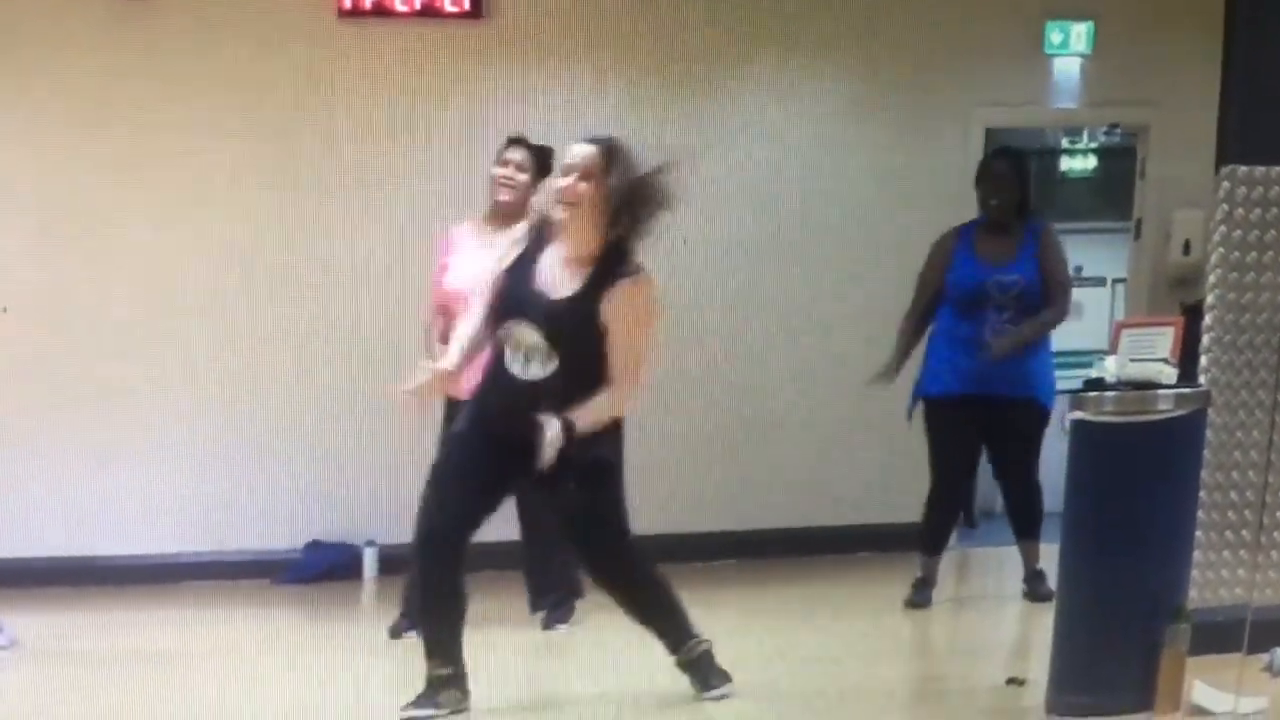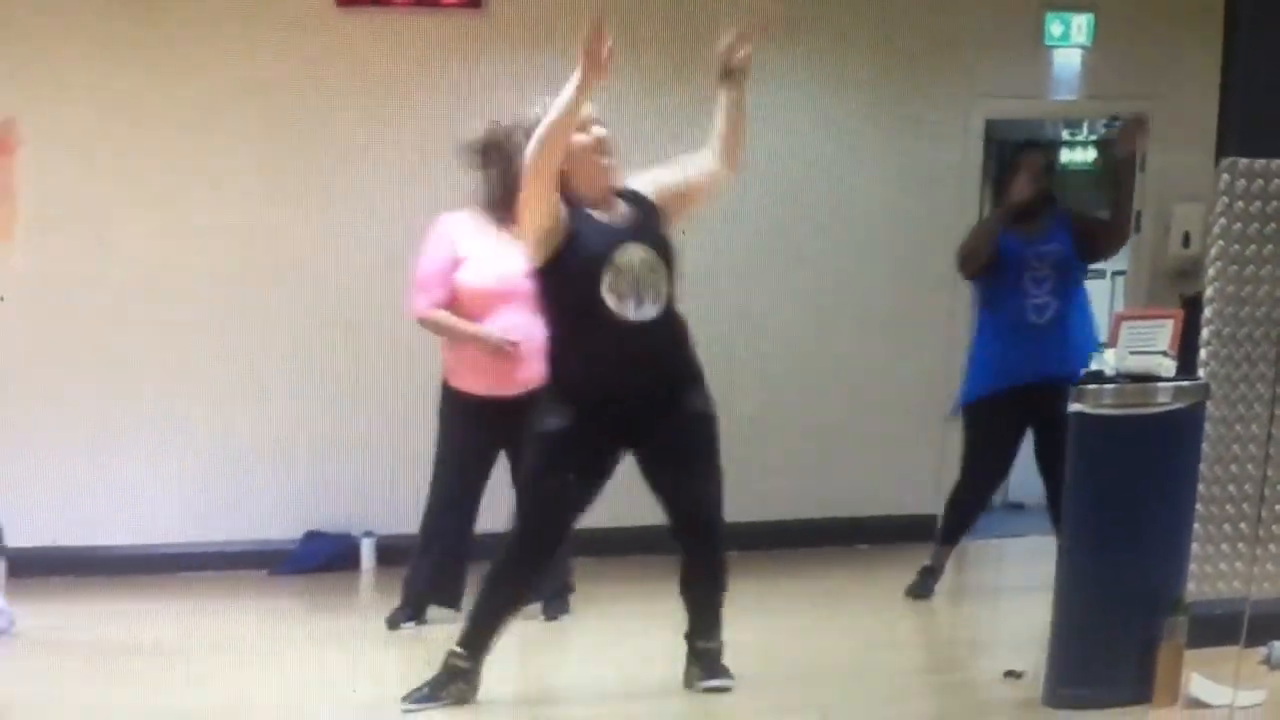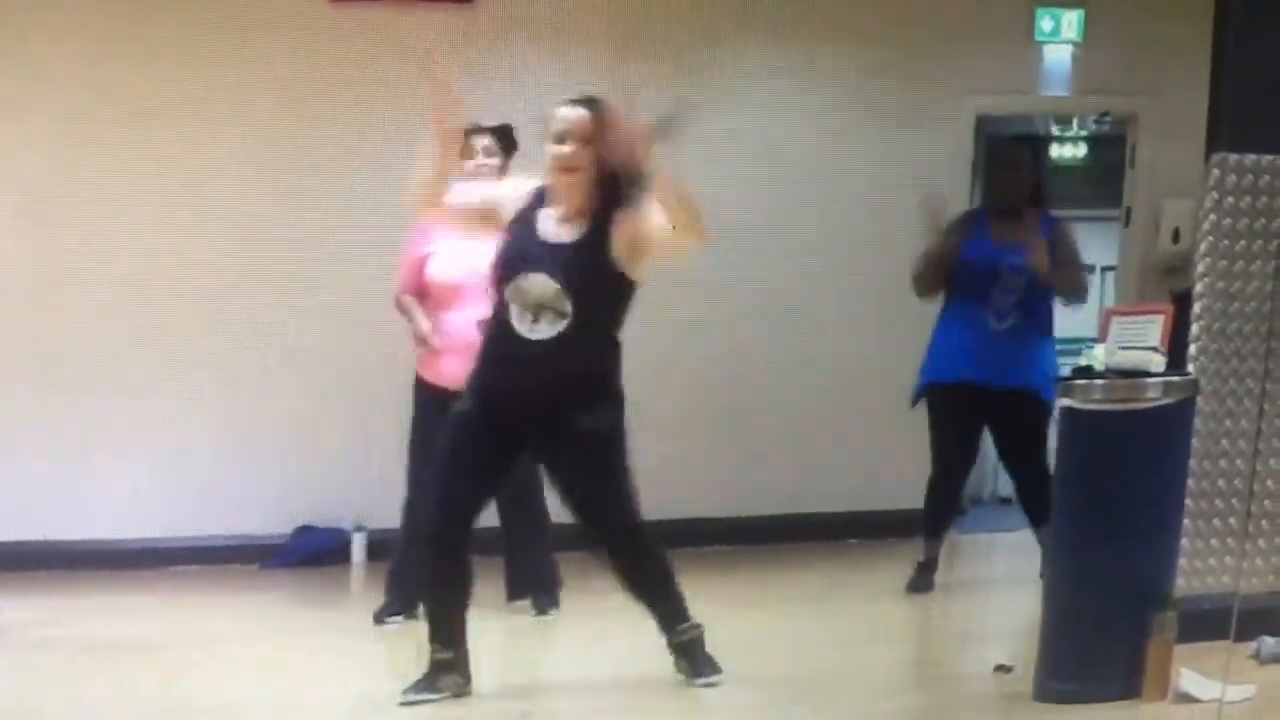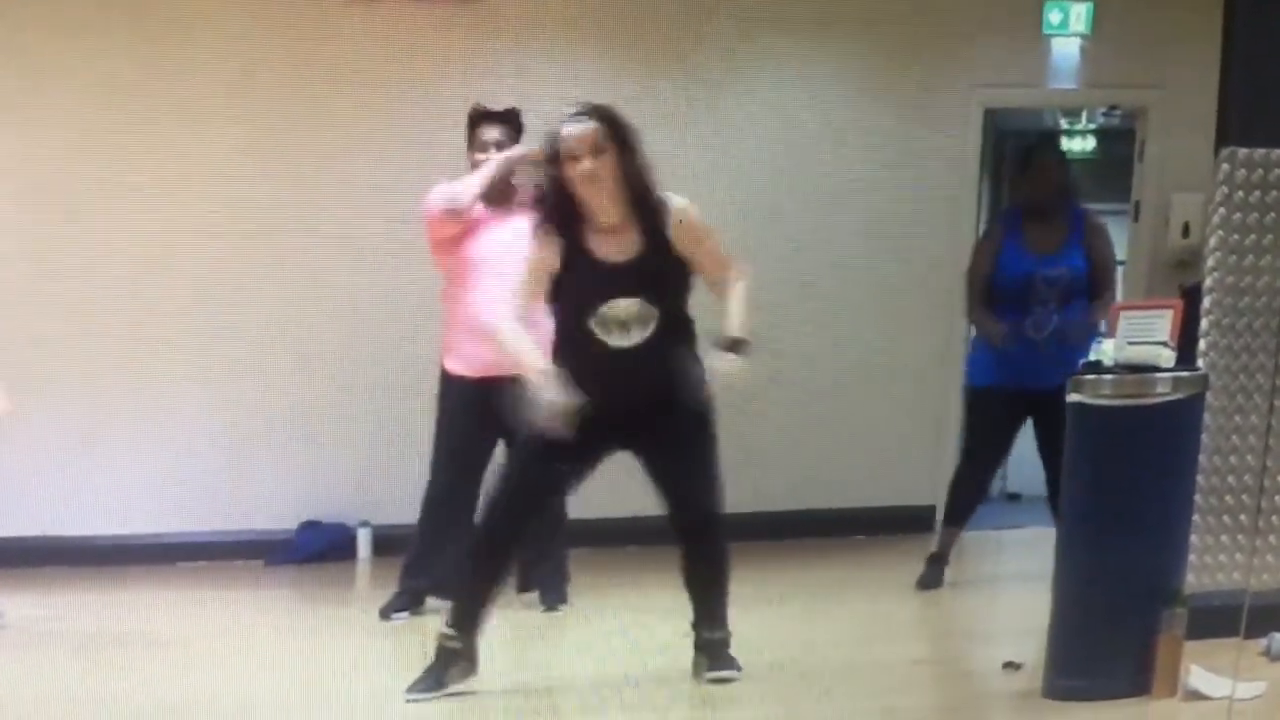
dt=0.5s
person 1, frame 1
left shoulder: (625, 286)
right shoulder: (525, 245)
left elbow: (626, 387)
right elbow: (486, 305)
left wrist: (568, 426)
right wrist: (449, 362)
left hip: (579, 442)
right hip: (490, 430)
left knee: (614, 564)
right knee: (434, 543)
left ankle: (695, 655)
person 1, frame 2
left shoulder: (648, 199)
right shoulder: (549, 219)
left elbow: (724, 163)
right elbow: (537, 164)
left wrist: (730, 85)
right wrist: (581, 82)
left hip: (675, 402)
right hip: (583, 412)
left knee: (703, 532)
right knee: (532, 543)
left ankle: (704, 653)
right ankle: (461, 668)
person 1, frame 3
left shoulder: (625, 226)
right shoulder: (526, 207)
left elbow: (688, 235)
left wrist: (646, 162)
left hip: (581, 411)
right hip: (491, 406)
left knee: (620, 537)
right knee: (443, 530)
left ankle: (687, 642)
right ankle: (448, 664)
person 1, frame 4
left shoulder: (671, 217)
right shoulder: (551, 235)
left elbow: (730, 276)
right elbow: (516, 320)
left wrist: (732, 339)
right wrist: (541, 381)
left hip: (670, 403)
right hip: (578, 404)
left knee: (701, 520)
right knee: (503, 518)
left ankle: (712, 643)
right ankle: (455, 651)
person 2, frame 1
right shoulder: (459, 237)
right elbow: (438, 309)
right wrist: (437, 354)
right hip: (465, 398)
left knee: (539, 500)
left ankle: (558, 597)
right ankle: (421, 605)
person 2, frame 2
right shoulder: (453, 229)
right elbow: (424, 311)
right wrist: (479, 334)
left hip: (537, 390)
right hip: (469, 394)
right knee: (451, 496)
left ankle: (552, 591)
right ankle: (420, 597)
person 2, frame 3
right shoulder: (433, 219)
right elbow: (403, 290)
right wrist: (418, 318)
right hip: (440, 387)
left knee: (520, 488)
right knee: (428, 491)
left ankle: (538, 583)
right ankle: (406, 591)
person 2, frame 4
right shoulder: (450, 201)
right elbow: (447, 208)
right wrist: (499, 166)
right hip: (467, 374)
right knee: (450, 483)
left ankle: (549, 581)
right ankle: (418, 586)
person 3, frame 1
left shoulder: (1041, 240)
right shoulder: (953, 245)
left elbow: (1061, 305)
right elbow: (919, 310)
left wrist: (1023, 333)
right wrist: (898, 358)
left hip: (1022, 386)
right hip: (954, 385)
left knee: (1021, 481)
right knee: (949, 485)
left ankle: (1033, 570)
right ankle: (926, 576)
person 3, frame 2
left shoulder: (1071, 228)
right shoulder: (993, 233)
left elbow: (1118, 234)
right elbow: (968, 265)
left wrist: (1123, 170)
right wrist: (1009, 205)
left hip: (1065, 375)
right hip: (1000, 378)
left knee: (1064, 477)
right knee: (979, 476)
right ankle: (933, 567)
person 3, frame 3
left shoulder: (1053, 232)
right shoulder: (966, 227)
left elbow: (1078, 290)
right elbow: (923, 286)
left wrist: (1047, 271)
right wrist: (938, 250)
left hip: (1023, 375)
right hip: (957, 371)
left knee: (1030, 471)
right knee: (949, 470)
right ankle: (928, 562)
person 3, frame 4
left shoulder: (1088, 229)
right shoulder: (1000, 232)
left elbow: (1106, 293)
right elbow: (975, 299)
left wrist: (1090, 322)
right wrist: (987, 325)
left hip: (1066, 373)
right hip: (1001, 371)
left knee: (1065, 468)
right knee: (978, 461)
right ankle: (940, 555)
